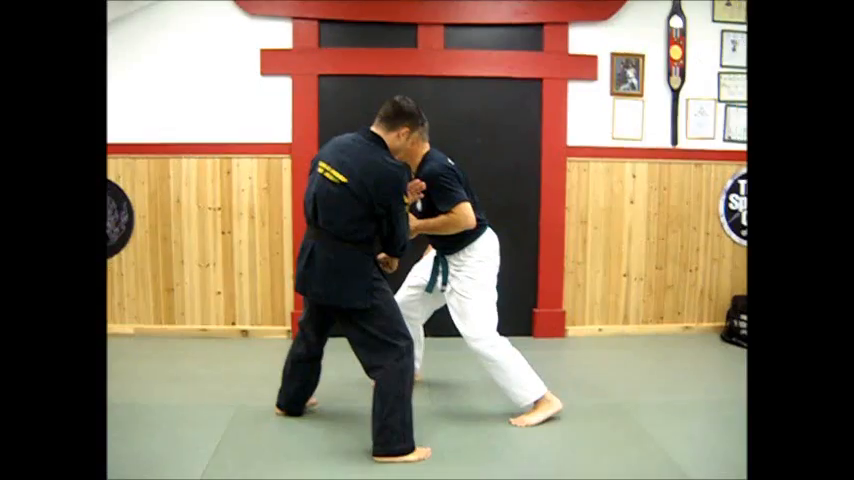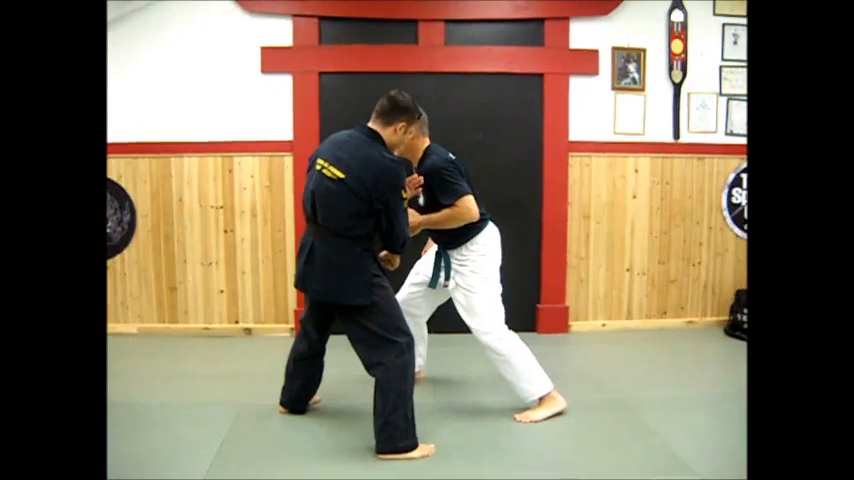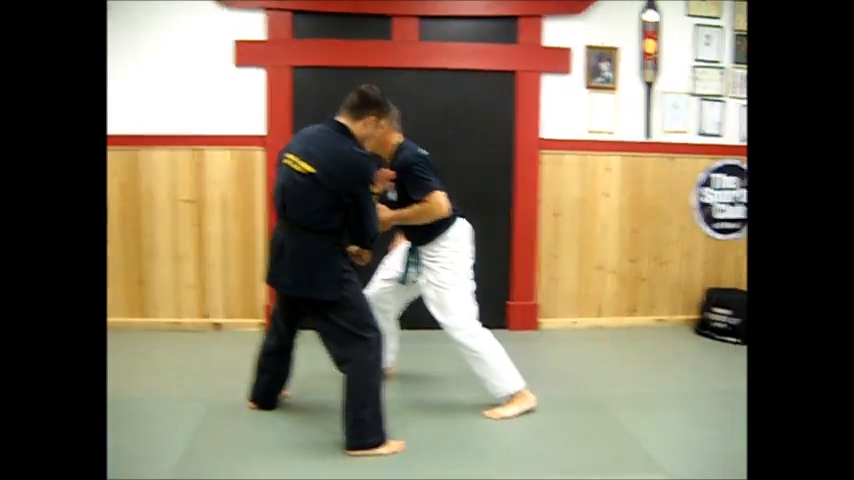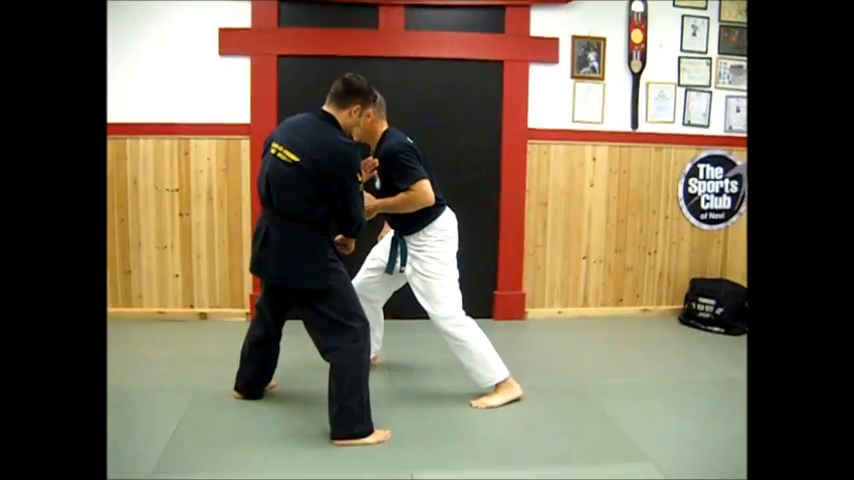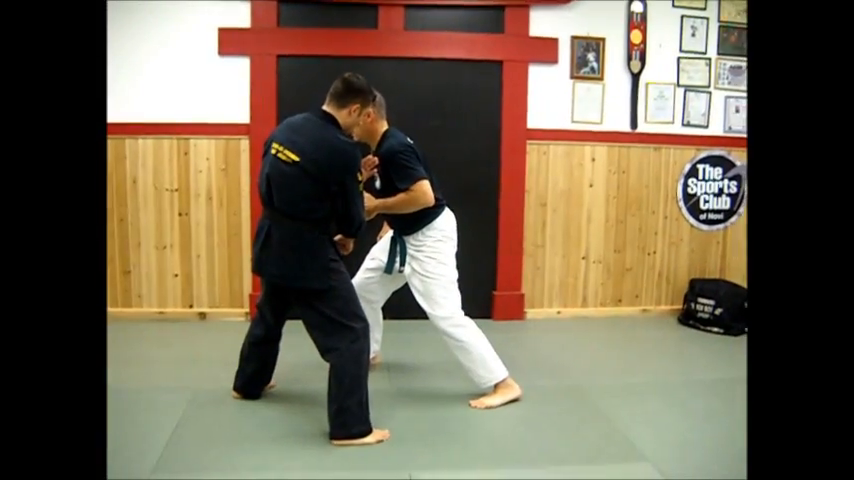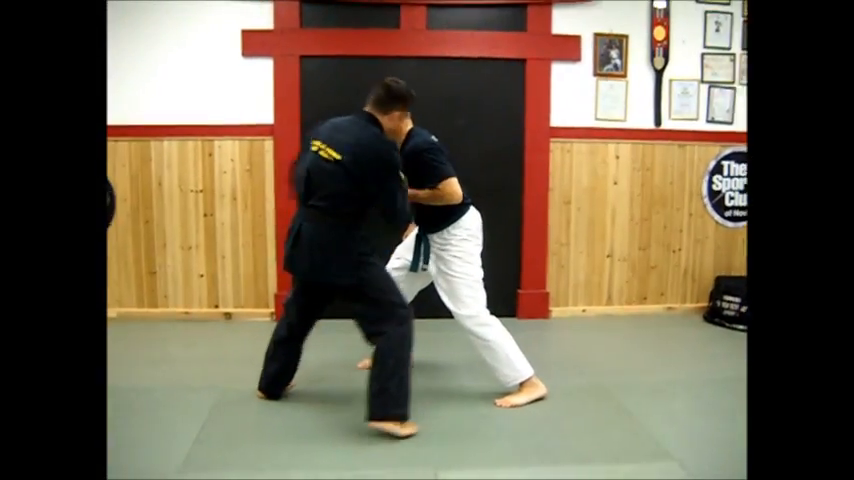
dt=0.3s
person 1, frame 1
left shoulder: (335, 145)
right shoulder: (389, 171)
right elbow: (395, 240)
right wrist: (392, 257)
left hip: (315, 256)
right hip: (349, 267)
left knee: (311, 332)
right knee: (395, 350)
left ankle: (290, 400)
right ankle: (392, 444)
person 1, frame 2
left shoulder: (332, 142)
right shoulder: (387, 167)
right elbow: (395, 235)
right wrist: (393, 253)
left hip: (314, 254)
right hip: (350, 265)
left knee: (313, 330)
right knee: (395, 347)
left ankle: (294, 398)
right ankle: (396, 442)
person 1, frame 3
left shoulder: (302, 137)
right shoulder: (356, 161)
right elbow: (364, 229)
right wrist: (363, 249)
left hip: (285, 249)
right hip: (319, 259)
left knee: (283, 324)
right knee: (363, 342)
left ankle: (264, 394)
right ankle: (365, 437)
person 1, frame 4
left shoulder: (287, 127)
right shoulder: (341, 150)
right elbow: (350, 219)
right wrist: (348, 238)
left hip: (270, 239)
right hip: (305, 249)
left knee: (269, 315)
right knee: (350, 332)
left ankle: (249, 383)
right ankle: (351, 427)
person 1, frame 5
left shoulder: (286, 127)
right shoulder: (342, 149)
right elbow: (351, 218)
right wrist: (347, 237)
left hip: (272, 240)
right hip: (307, 249)
left knee: (269, 315)
right knee: (350, 333)
left ankle: (248, 384)
right ankle: (350, 427)
person 1, frame 6
left shoulder: (328, 128)
right shoulder: (381, 149)
left elbow: (299, 178)
right elbow: (398, 215)
left hip: (305, 237)
right hip: (342, 245)
left knee: (298, 314)
right knee: (393, 320)
left ankle: (271, 385)
right ankle: (388, 413)
person 2, frame 1
left shoulder: (435, 170)
right shoulder: (425, 167)
left elbow: (466, 219)
left wrist: (418, 226)
right wrist: (434, 239)
left hip: (472, 256)
right hip: (446, 253)
left knee: (479, 334)
right knee: (404, 307)
left ankle: (542, 399)
person 2, frame 2
left shoulder: (436, 165)
right shoulder: (424, 163)
left elbow: (469, 211)
left wrist: (421, 222)
right wrist: (434, 234)
left hip: (473, 251)
right hip: (447, 250)
left knee: (489, 328)
right knee: (407, 304)
left ankle: (548, 397)
right ankle: (411, 367)
person 2, frame 3
left shoulder: (408, 160)
right shoulder: (396, 158)
left elbow: (440, 207)
left wrist: (392, 218)
right wrist: (403, 232)
left hip: (444, 247)
right hip: (418, 245)
left knee: (461, 325)
right knee: (377, 299)
left ankle: (518, 394)
right ankle: (381, 363)
person 2, frame 4
left shoulder: (394, 149)
right shoulder: (383, 146)
left elbow: (425, 196)
left wrist: (377, 206)
right wrist: (391, 219)
left hip: (430, 236)
right hip: (404, 234)
left knee: (447, 314)
right knee: (363, 289)
left ankle: (504, 384)
right ankle: (367, 353)
person 2, frame 5
left shoulder: (394, 149)
right shoulder: (382, 147)
left elbow: (424, 196)
left wrist: (377, 206)
right wrist: (390, 219)
left hip: (429, 237)
right hip: (404, 234)
left knee: (446, 314)
right knee: (363, 289)
left ankle: (503, 384)
right ankle: (366, 353)
person 2, frame 6
left shoulder: (418, 147)
right shoulder: (407, 144)
left elbow: (453, 194)
left wrist: (404, 194)
right wrist: (415, 222)
left hip: (455, 233)
right hip: (430, 231)
left knee: (471, 312)
left ankle: (528, 383)
